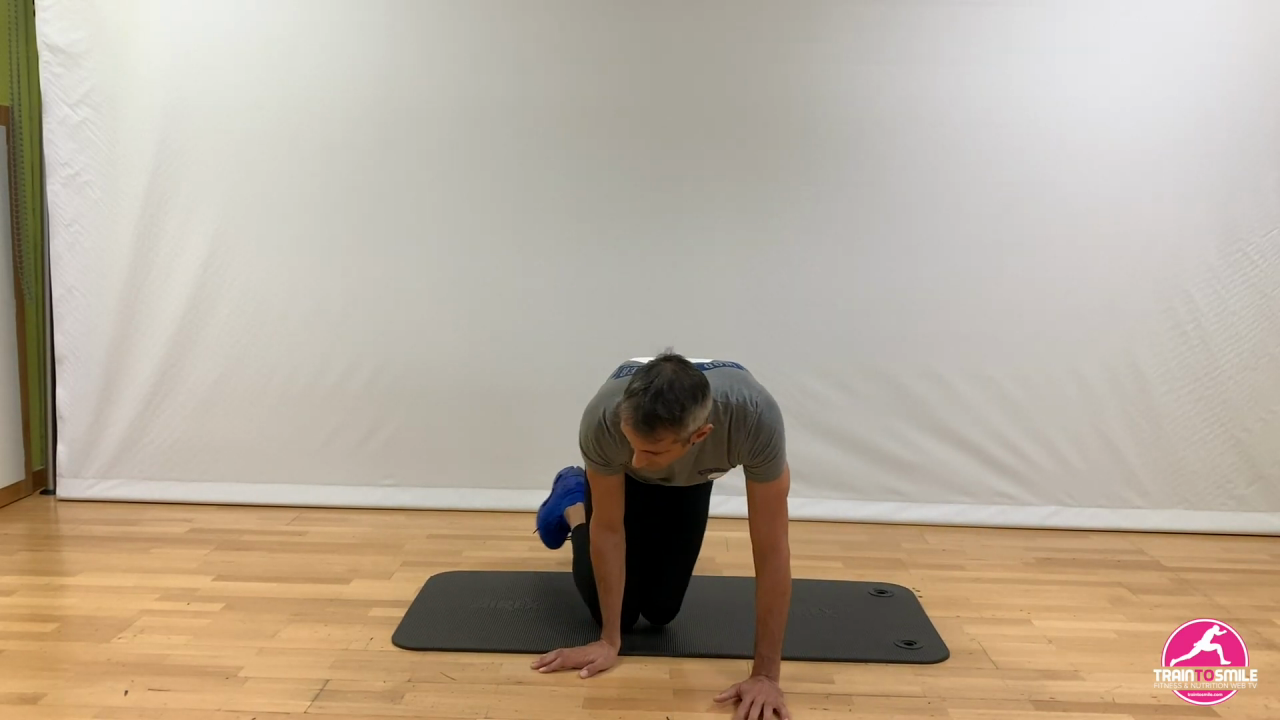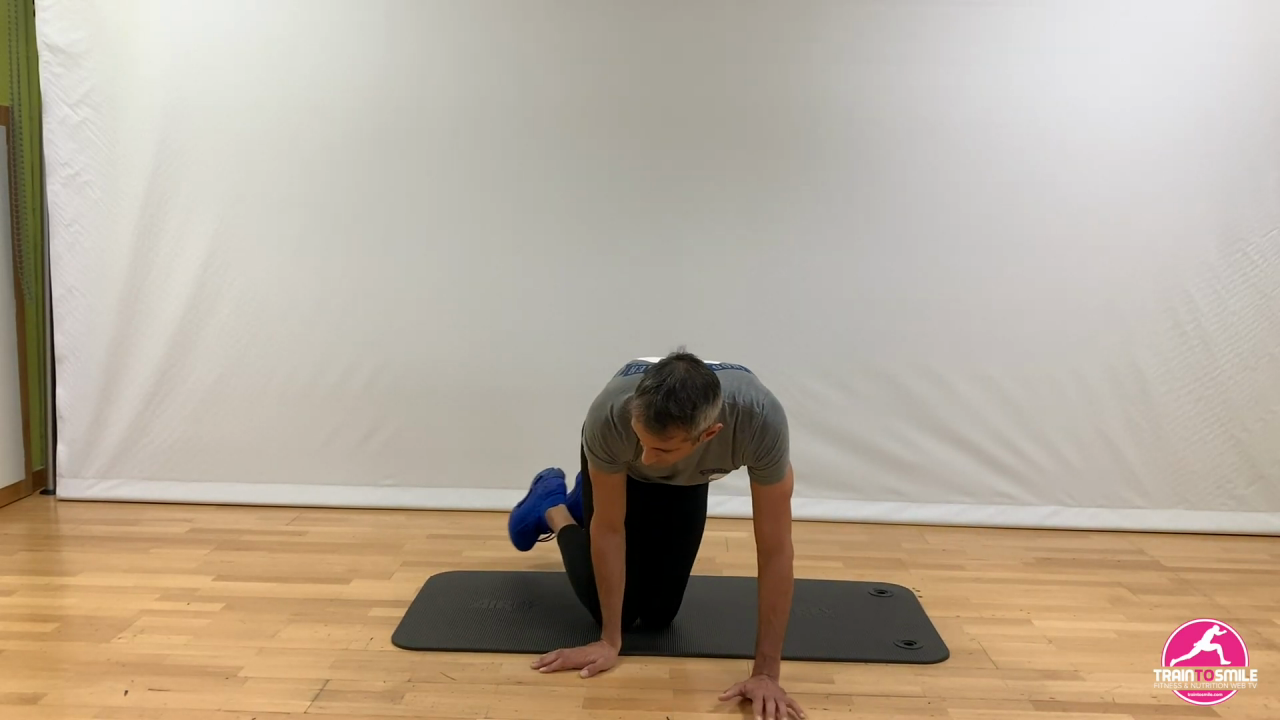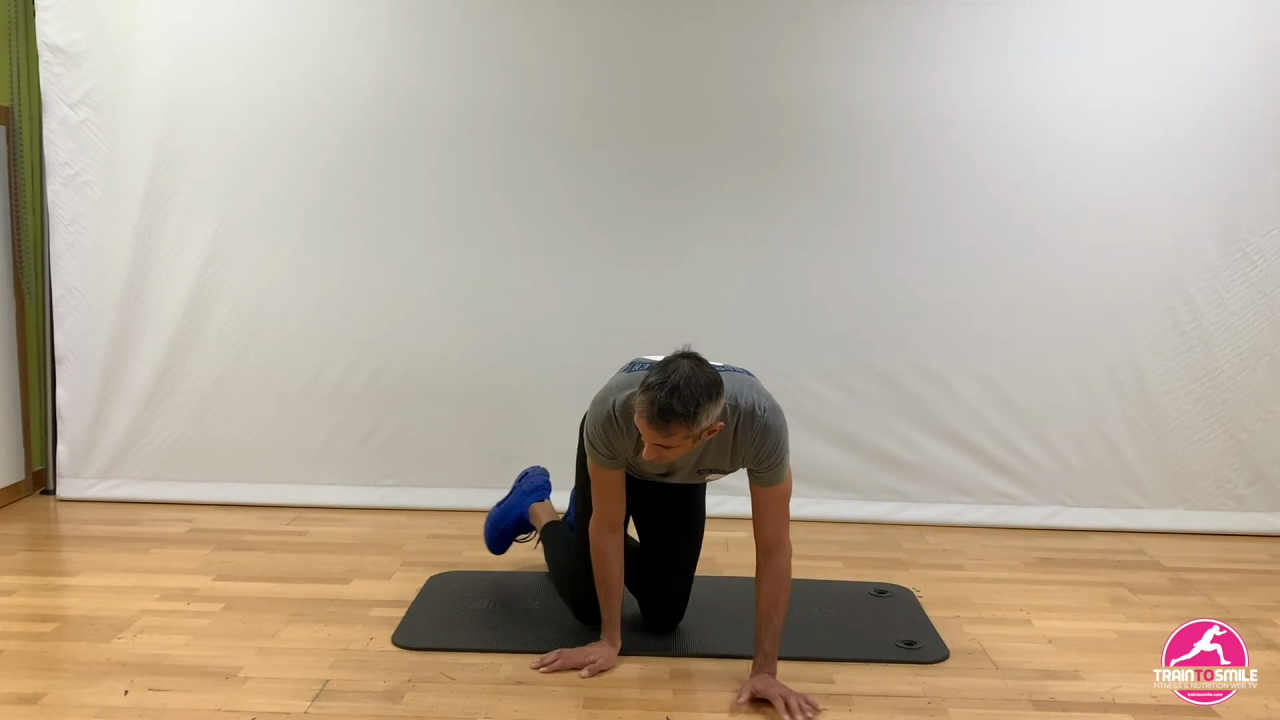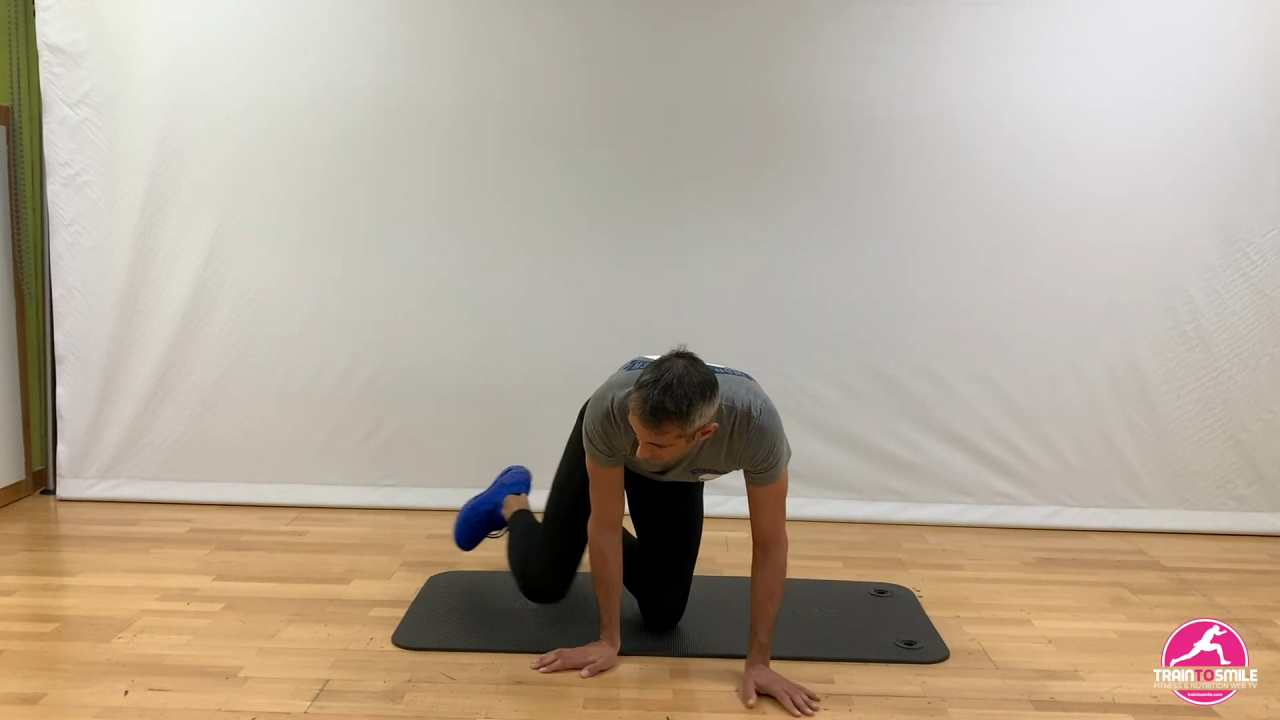
dt=0.1s
person 1, frame 1
left shoulder: (756, 417)
right shoulder: (604, 418)
left elbow: (772, 549)
right elbow: (608, 528)
left wrist: (766, 675)
right wrist: (609, 641)
left hip: (692, 478)
left knee: (660, 608)
right knee: (616, 611)
right ankle: (574, 508)
person 1, frame 2
left shoulder: (761, 420)
right shoulder: (611, 415)
left elbow: (775, 550)
right elbow: (608, 529)
left wrist: (765, 673)
right wrist: (609, 641)
right hip: (613, 463)
left knee: (657, 610)
right knee: (604, 604)
right ankle: (554, 512)
person 1, frame 3
left shoulder: (761, 422)
right shoulder: (612, 411)
left elbow: (774, 549)
right elbow: (607, 526)
left wrist: (765, 670)
right wrist: (608, 641)
right hip: (610, 460)
left knee: (663, 613)
right knee: (586, 603)
right ankle: (537, 508)
person 1, frame 4
left shoulder: (757, 424)
right shoulder: (609, 409)
left elbow: (770, 545)
right elbow: (598, 525)
left wrist: (757, 662)
right wrist: (607, 641)
left hip: (674, 474)
right hip: (604, 443)
left knee: (663, 612)
right knee: (542, 582)
right ankle: (511, 505)
